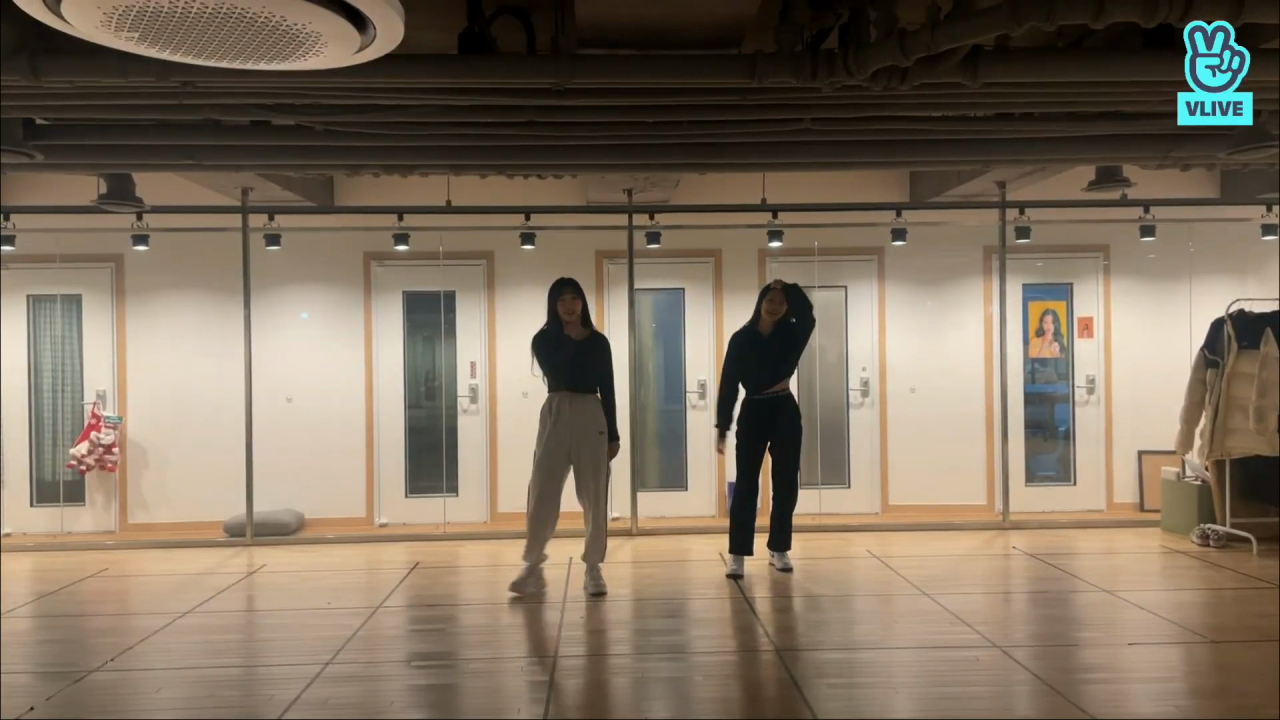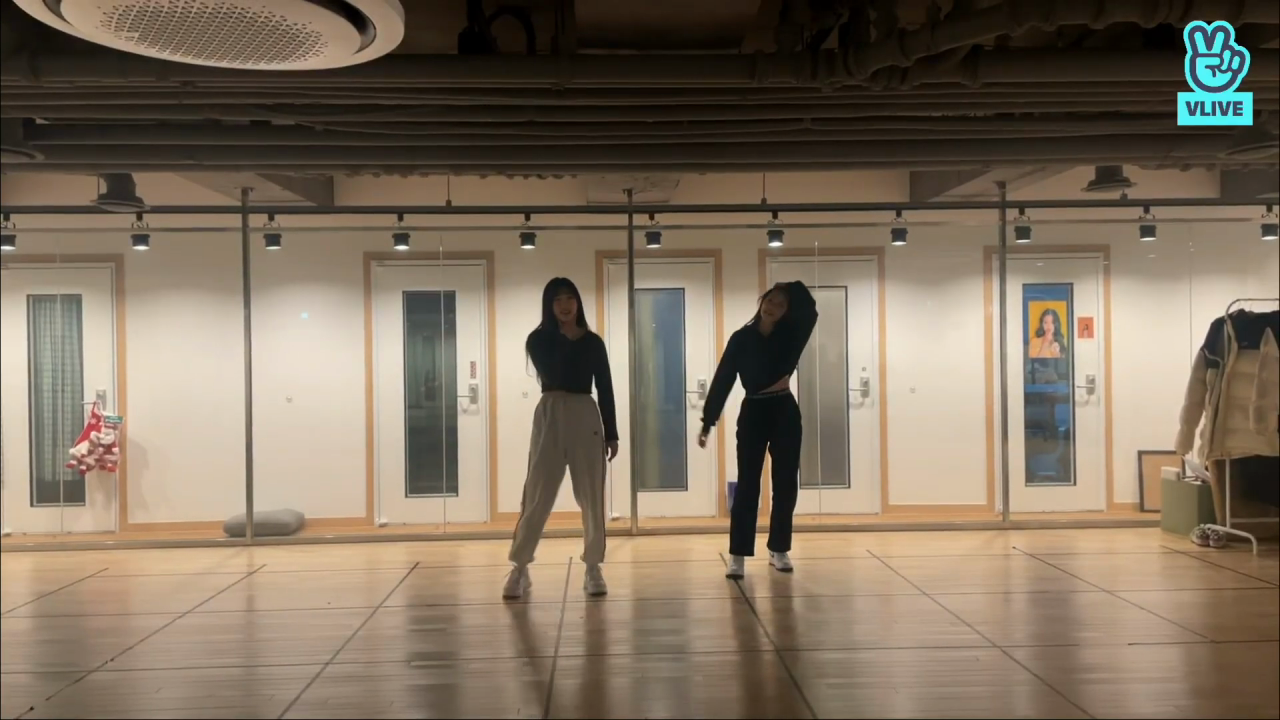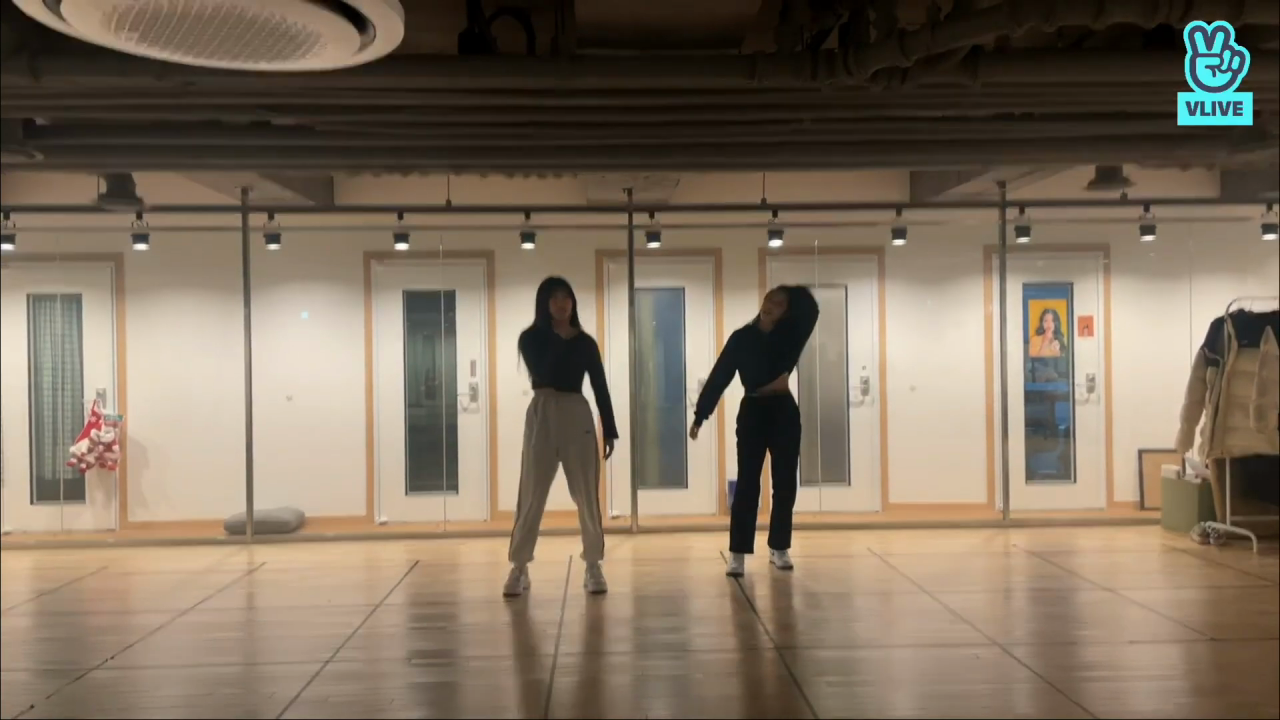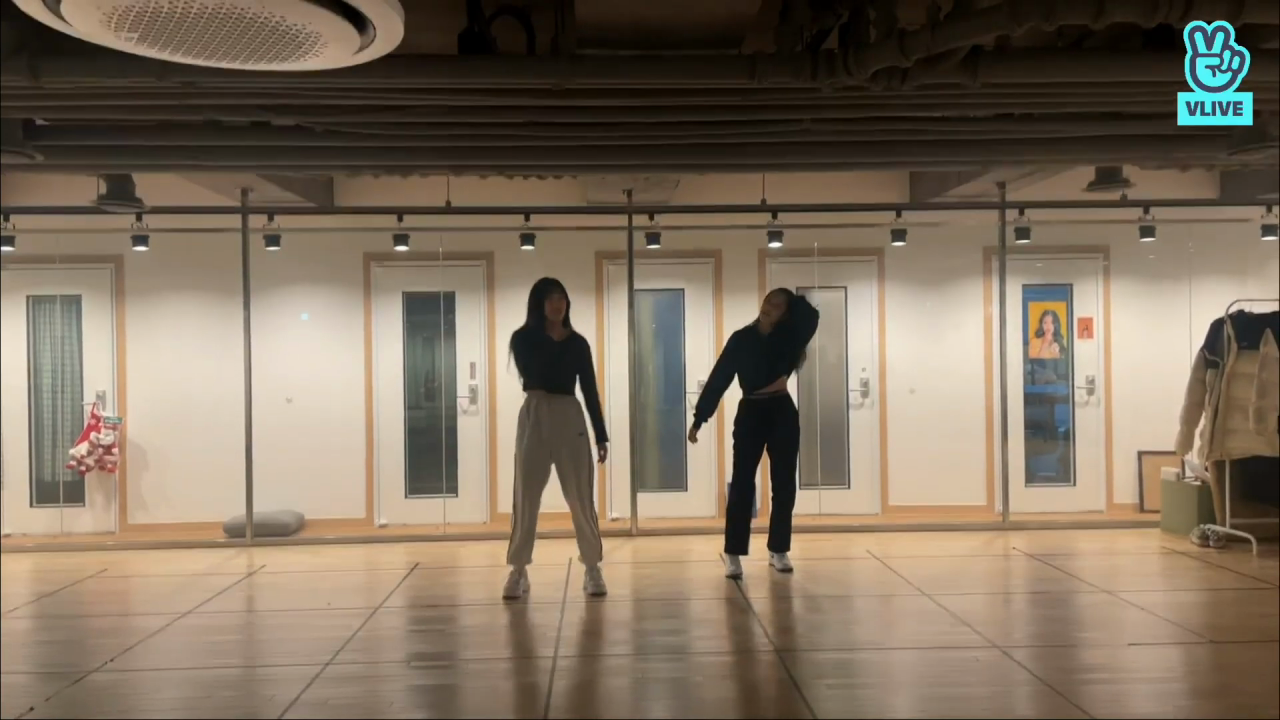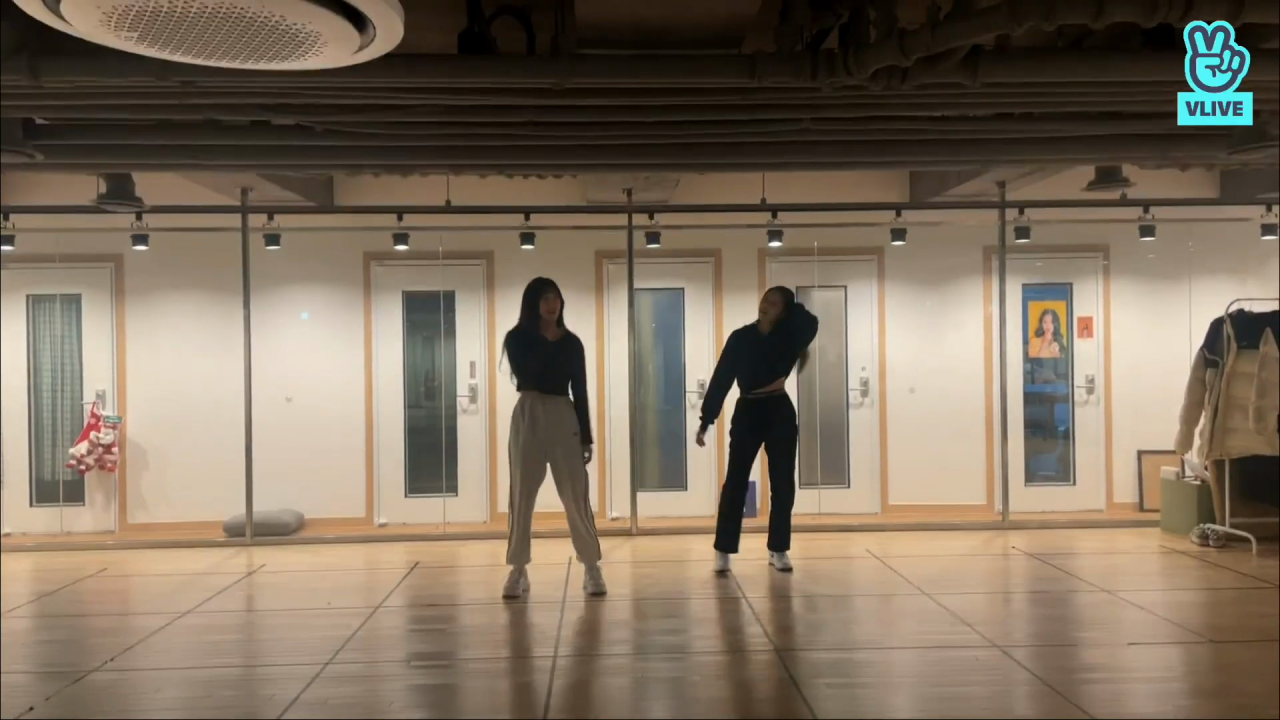
dt=0.1s
person 1, frame 1
left shoulder: (598, 341)
right shoulder: (544, 339)
left elbow: (607, 388)
right elbow: (555, 372)
left wrist: (613, 433)
right wrist: (569, 339)
left hip: (590, 416)
right hip: (555, 415)
left knee: (594, 496)
right knee: (542, 493)
left ankle: (593, 568)
right ankle: (534, 568)
person 1, frame 2
left shoulder: (593, 342)
right shoulder: (539, 340)
left elbow: (605, 388)
right elbow: (550, 372)
left wrist: (611, 433)
right wrist: (565, 339)
left hip: (585, 416)
right hip: (549, 415)
left knee: (591, 496)
right knee: (537, 494)
left ankle: (593, 568)
right ankle: (520, 568)
person 1, frame 3
left shoulder: (585, 341)
right shoulder: (532, 338)
left elbow: (600, 386)
right elbow: (540, 371)
left wrist: (609, 432)
right wrist: (559, 339)
left hip: (577, 414)
right hip: (541, 414)
left knee: (586, 494)
right knee: (531, 494)
left ankle: (593, 566)
right ankle: (519, 568)
person 1, frame 4
left shoulder: (578, 343)
right shoulder: (523, 339)
left elbow: (590, 389)
right elbow: (531, 373)
left wrist: (600, 435)
right wrist: (551, 341)
left hip: (570, 416)
right hip: (534, 416)
left knee: (581, 496)
right knee: (525, 496)
left ankle: (592, 568)
right ankle: (518, 571)
person 1, frame 5
left shoulder: (571, 342)
right shoulder: (518, 338)
left elbow: (580, 391)
right elbow: (526, 374)
left wrist: (586, 436)
right wrist: (546, 341)
left hip: (563, 417)
right hip: (528, 416)
left knee: (576, 495)
right knee: (521, 496)
left ankle: (591, 567)
right ankle: (518, 570)
person 2, frame 1
left shoulder: (789, 334)
right shoulder: (742, 338)
left elbow: (807, 316)
right elbow: (729, 383)
left wrist: (790, 289)
right wrist: (722, 428)
left hip: (785, 411)
right hip: (754, 412)
left knee: (786, 484)
right knee: (745, 485)
left ankle: (779, 549)
right ankle: (737, 554)
person 2, frame 2
left shoulder: (790, 334)
right shoulder: (741, 339)
left elbow: (808, 311)
right elbow: (722, 380)
left wrist: (791, 289)
right wrist: (707, 422)
left hip: (784, 411)
right hip: (753, 412)
left knee: (786, 484)
right knee: (747, 485)
left ankle: (779, 549)
right ankle: (738, 554)
person 2, frame 3
left shoulder: (789, 334)
right shoulder: (742, 337)
left elbow: (810, 308)
right elbow: (719, 376)
left wrist: (791, 301)
right wrist: (700, 415)
left hip: (783, 410)
right hip: (753, 410)
left knee: (785, 482)
right knee: (748, 483)
left ankle: (779, 548)
right ankle: (738, 553)
person 2, frame 4
left shoulder: (788, 337)
right shoulder: (741, 339)
left elbow: (810, 316)
right elbow: (718, 378)
left wrist: (790, 315)
right wrist: (699, 418)
left hip: (782, 412)
right hip: (750, 412)
left knee: (784, 484)
right knee: (741, 484)
left ankle: (778, 550)
right ankle: (733, 554)
person 2, frame 5
left shoulder: (788, 337)
right shoulder: (740, 338)
left elbow: (810, 323)
right elbow: (720, 379)
left wrist: (789, 305)
right wrist: (706, 420)
left hip: (779, 411)
right hip: (747, 412)
left knee: (782, 483)
right knee: (736, 481)
left ankle: (778, 550)
right ankle: (723, 550)
